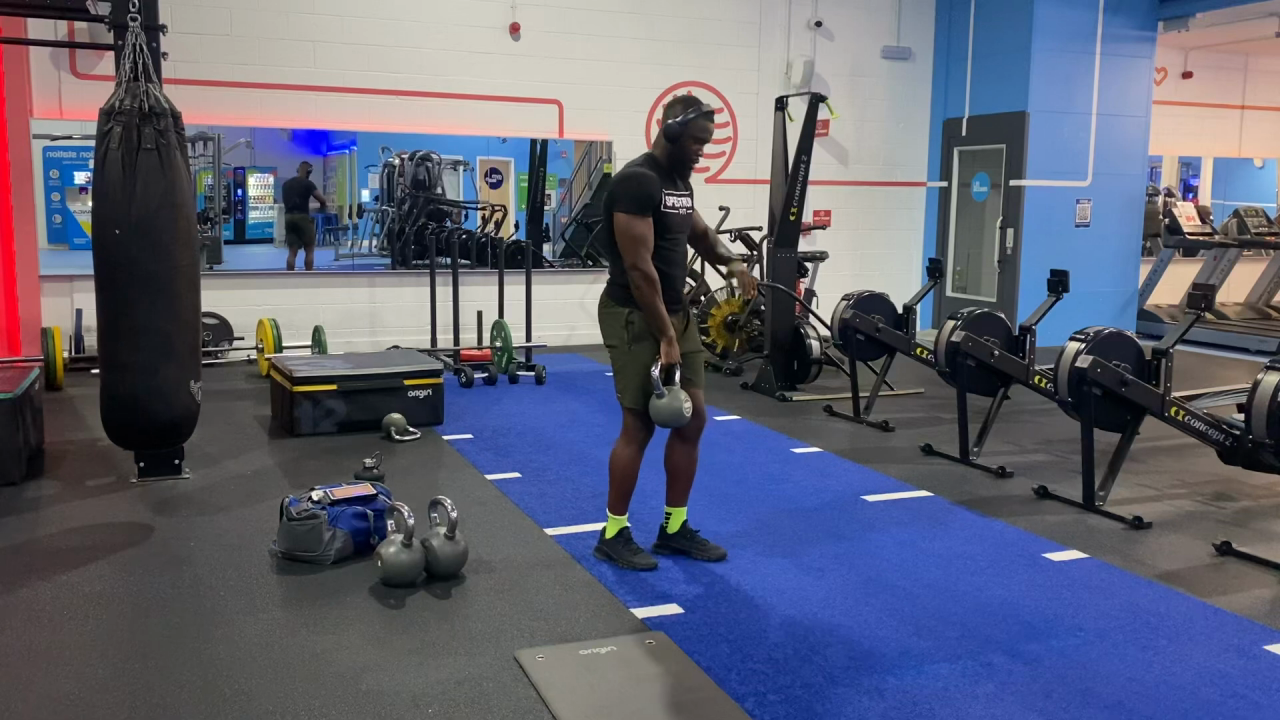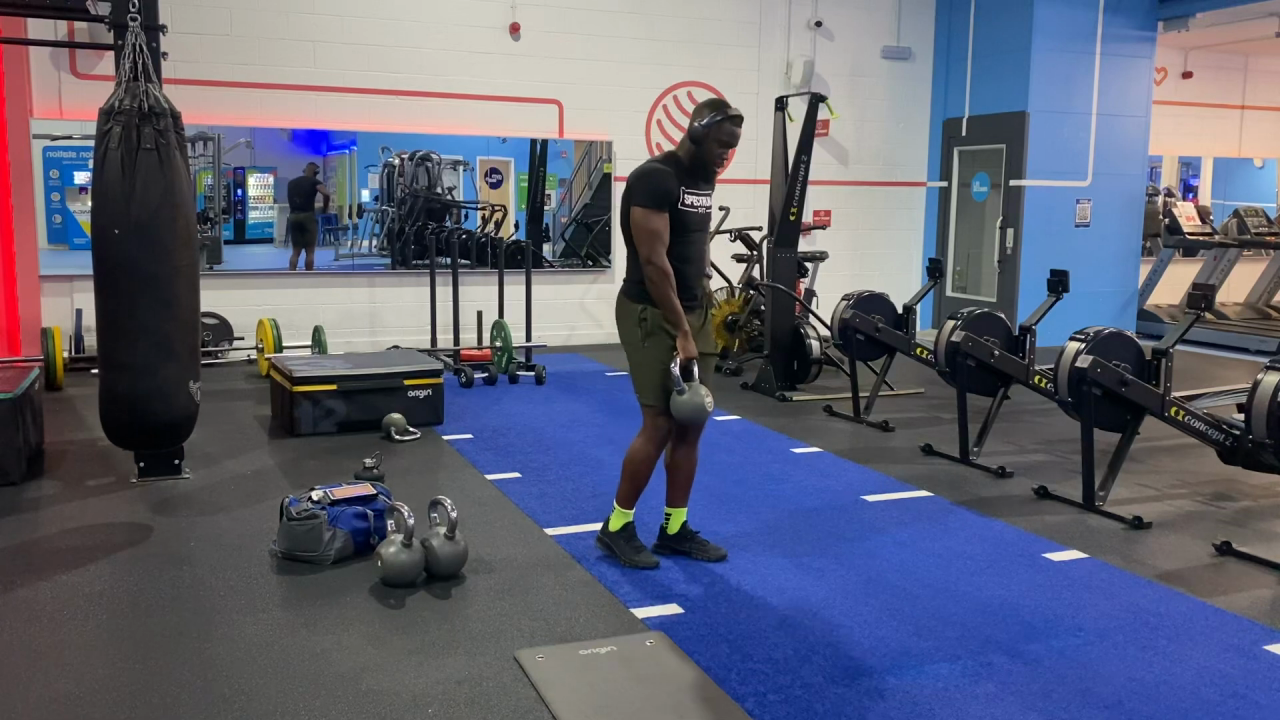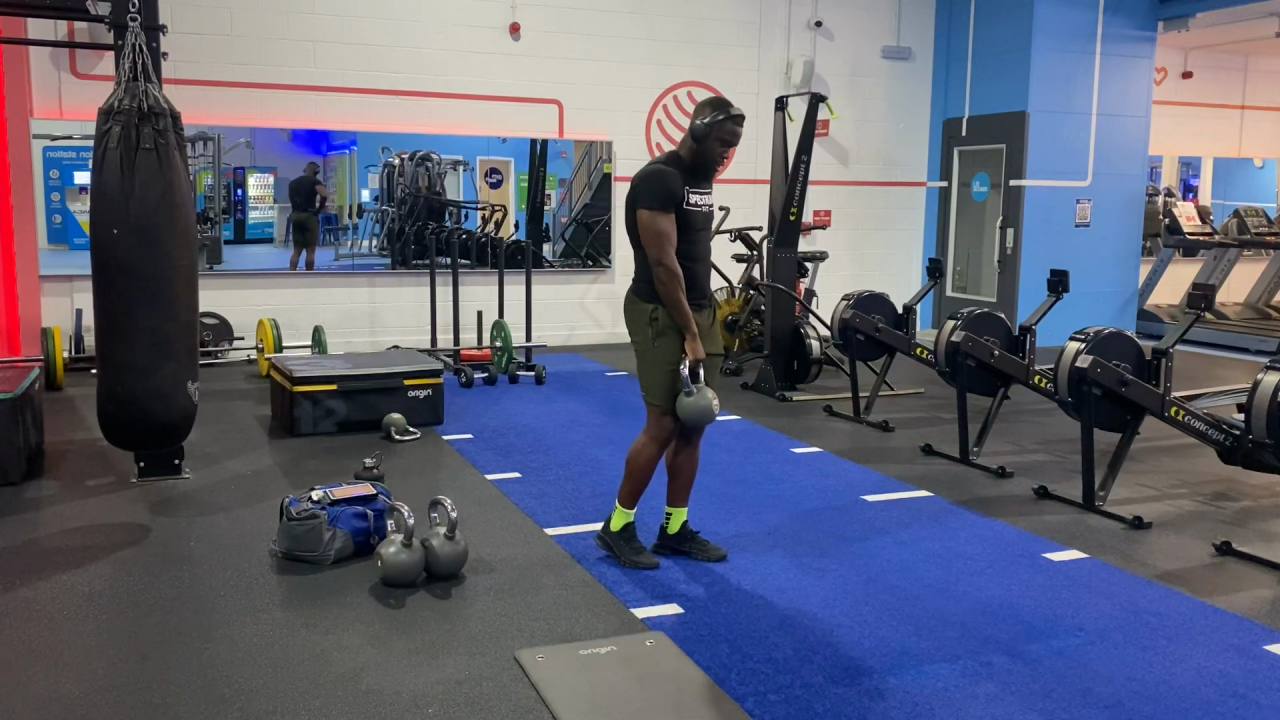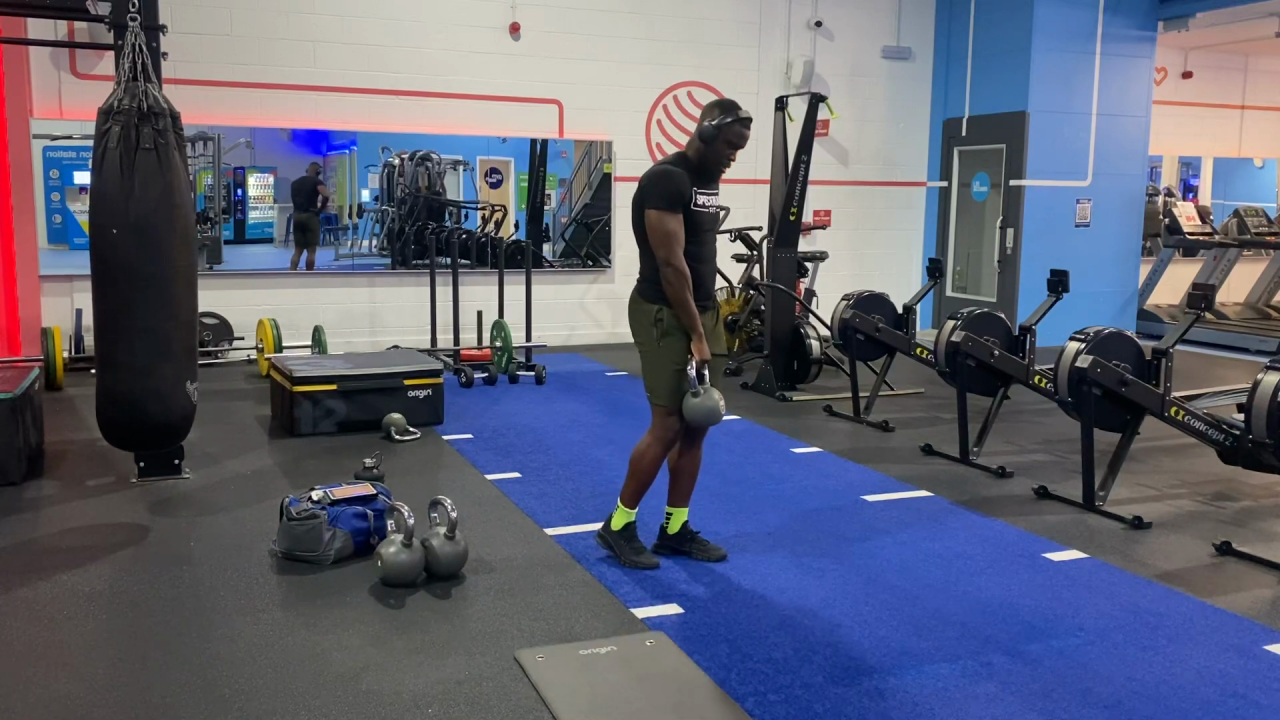
dt=0.4s
person 1, frame 1
left shoulder: (679, 180)
right shoulder: (635, 182)
left elbow: (697, 231)
right elbow: (637, 268)
left wrist: (731, 262)
right wrist: (665, 337)
left hip: (677, 311)
right hip: (635, 317)
left knee: (692, 419)
right knee: (638, 426)
left ankle: (674, 528)
right ankle: (614, 533)
person 1, frame 2
left shoulder: (704, 179)
right shoulder: (654, 178)
right elbow: (653, 262)
left wrist: (699, 308)
right wrist: (680, 333)
left hip: (695, 311)
right hip: (651, 314)
left knee: (691, 422)
right knee: (660, 425)
left ankle: (675, 529)
right ankle: (618, 526)
person 1, frame 3
left shoulder: (702, 178)
right shoulder: (658, 179)
right elbow: (663, 264)
right wrist: (688, 335)
left hip: (700, 310)
right hip: (660, 314)
left knee: (692, 424)
right knee: (663, 425)
left ankle: (675, 529)
right ankle: (618, 526)
person 1, frame 4
left shoulder: (709, 179)
right shoulder: (666, 179)
right elbow: (670, 264)
left wrist: (706, 328)
right wrist: (695, 336)
left hip: (703, 310)
right hip: (664, 315)
left knee: (695, 424)
right knee: (668, 425)
left ankle: (675, 529)
right ankle: (618, 525)
